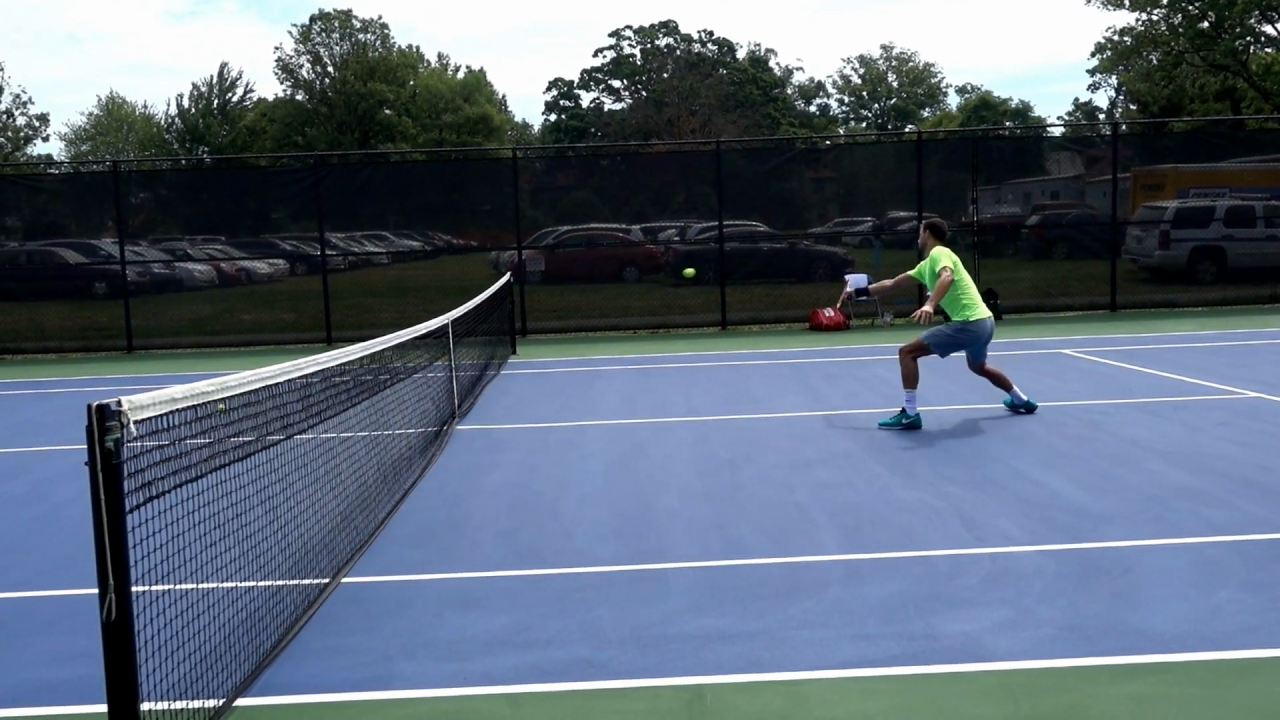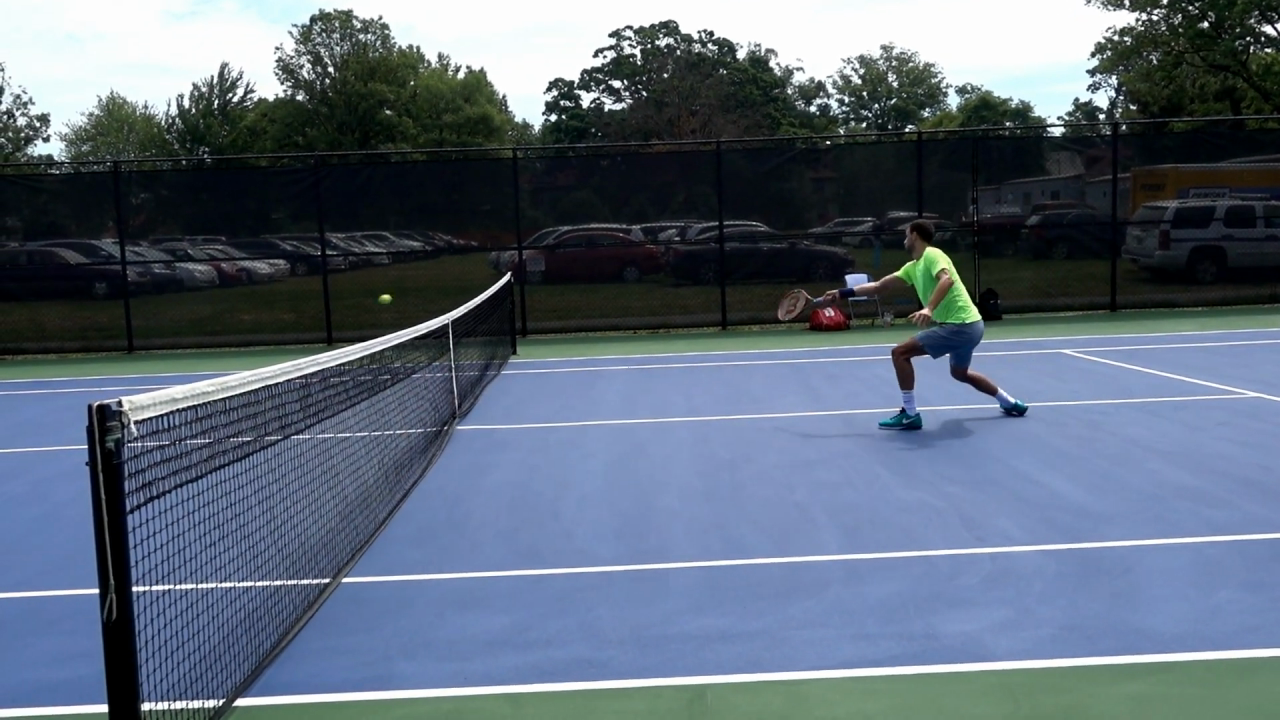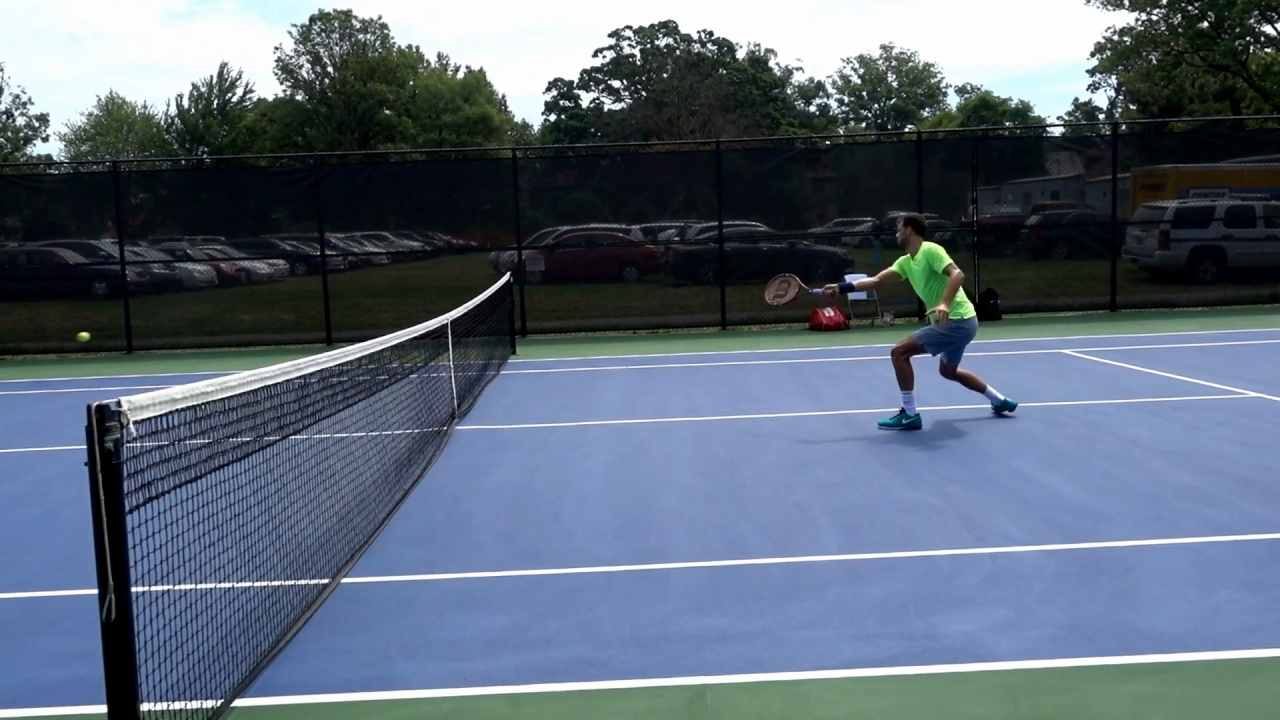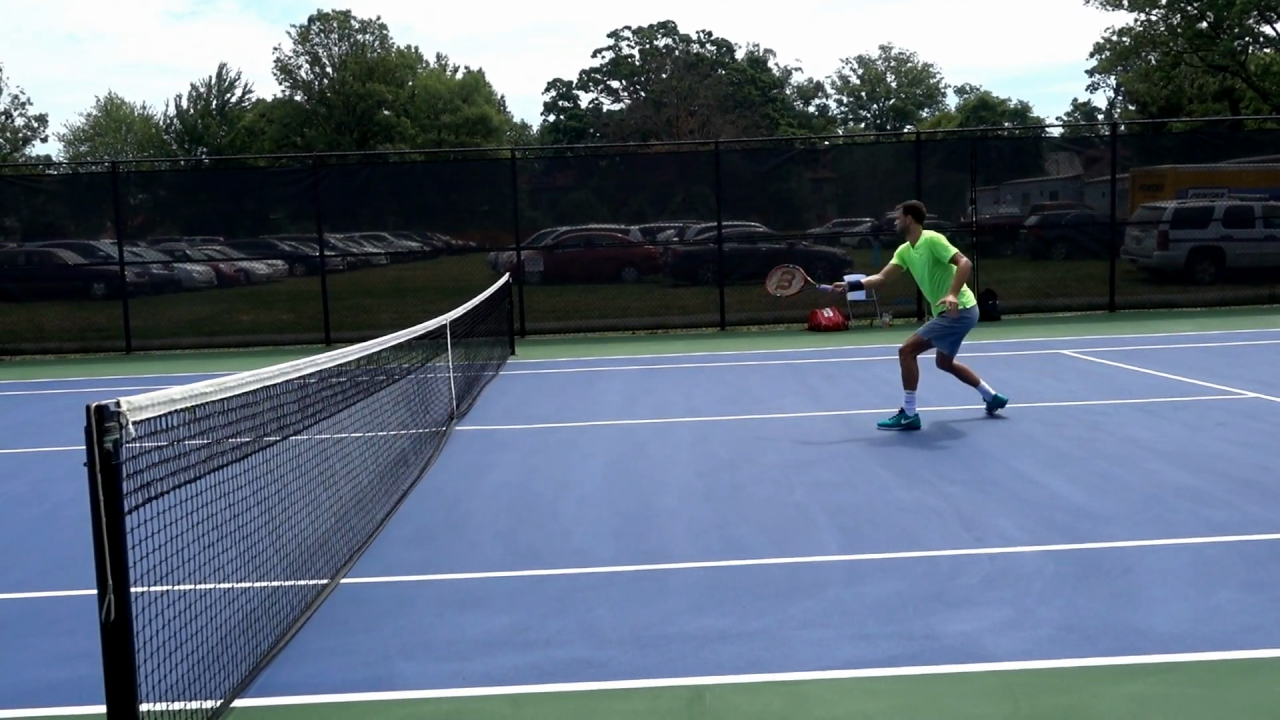
dt=0.1s
person 1, frame 1
left shoulder: (940, 253)
right shoulder: (926, 265)
left elbow: (947, 277)
right elbow: (894, 283)
left wrist: (929, 305)
right wrist: (860, 290)
left hip: (968, 323)
right hip: (982, 322)
left knee: (907, 352)
right knee: (979, 367)
left ankle: (910, 414)
right ankle: (1021, 400)
person 1, frame 2
left shoulder: (933, 255)
right shoulder: (912, 267)
left elbow: (947, 279)
right elbow: (879, 286)
left wrist: (930, 309)
right wrist: (843, 293)
left hip: (961, 326)
right hip: (972, 326)
left knee: (900, 353)
right knee: (960, 373)
left ankle: (910, 414)
right ankle: (1010, 403)
person 1, frame 3
left shoulder: (930, 250)
right shoulder: (904, 262)
left elbow: (956, 274)
right elbow: (876, 281)
left wrist: (943, 304)
right wrist: (842, 287)
left hip: (957, 320)
right hip: (961, 322)
left knee: (900, 353)
right knee: (949, 371)
left ankle: (910, 415)
right ankle: (1000, 400)
person 1, frame 4
left shoulder: (933, 239)
right shoulder: (904, 251)
left elbow: (965, 263)
right elbow: (881, 278)
left wrist: (952, 294)
right wrist: (849, 285)
left hip: (959, 310)
right hip: (957, 313)
left knee: (907, 351)
right knee: (945, 363)
left ankle: (909, 414)
right ankle: (991, 396)
